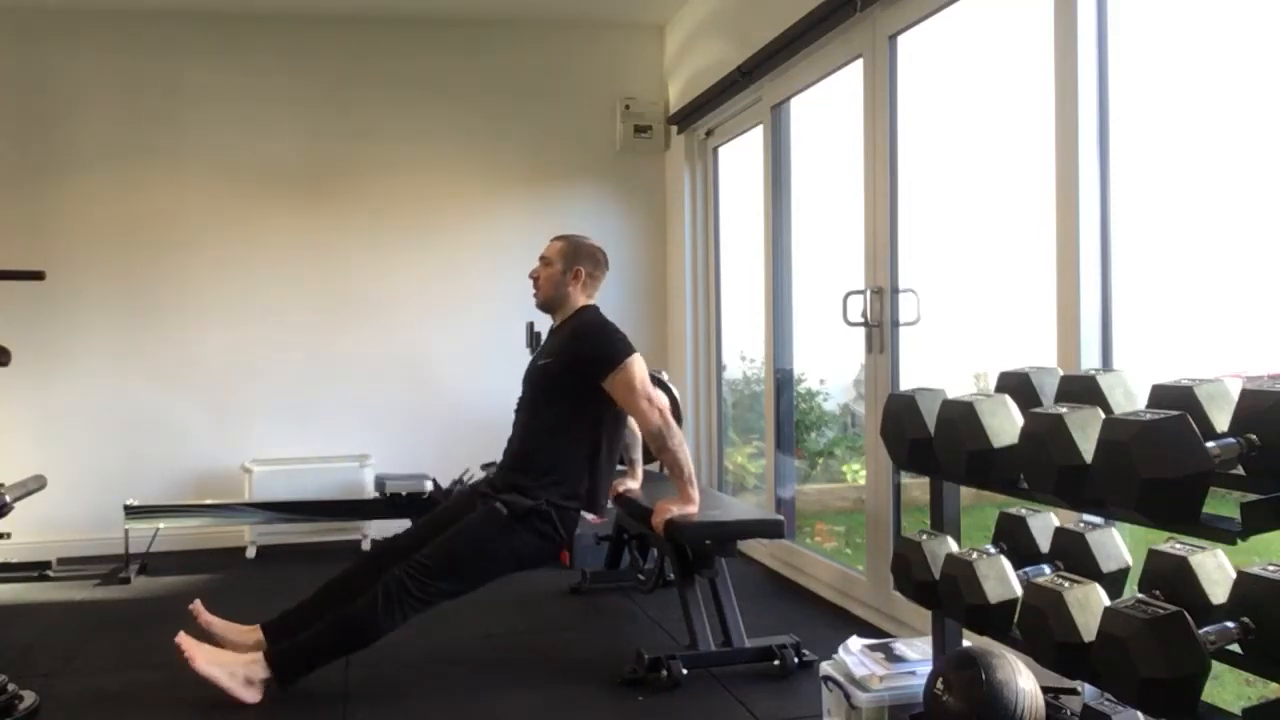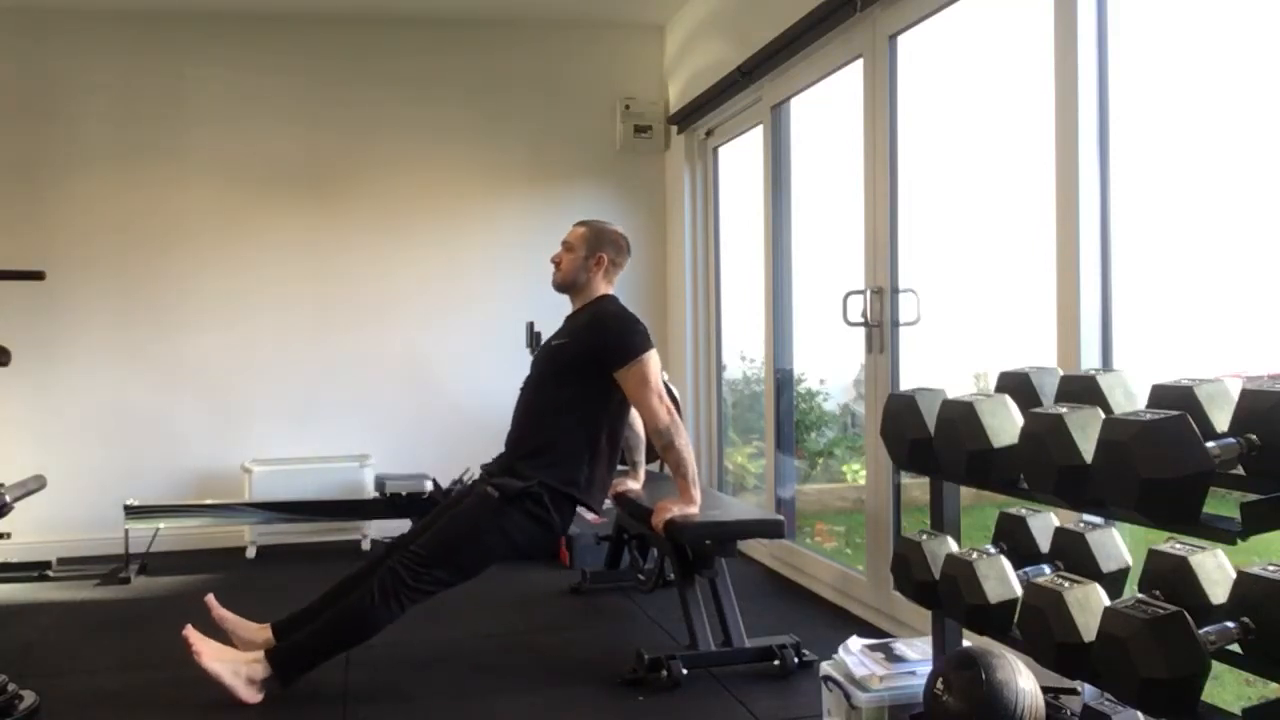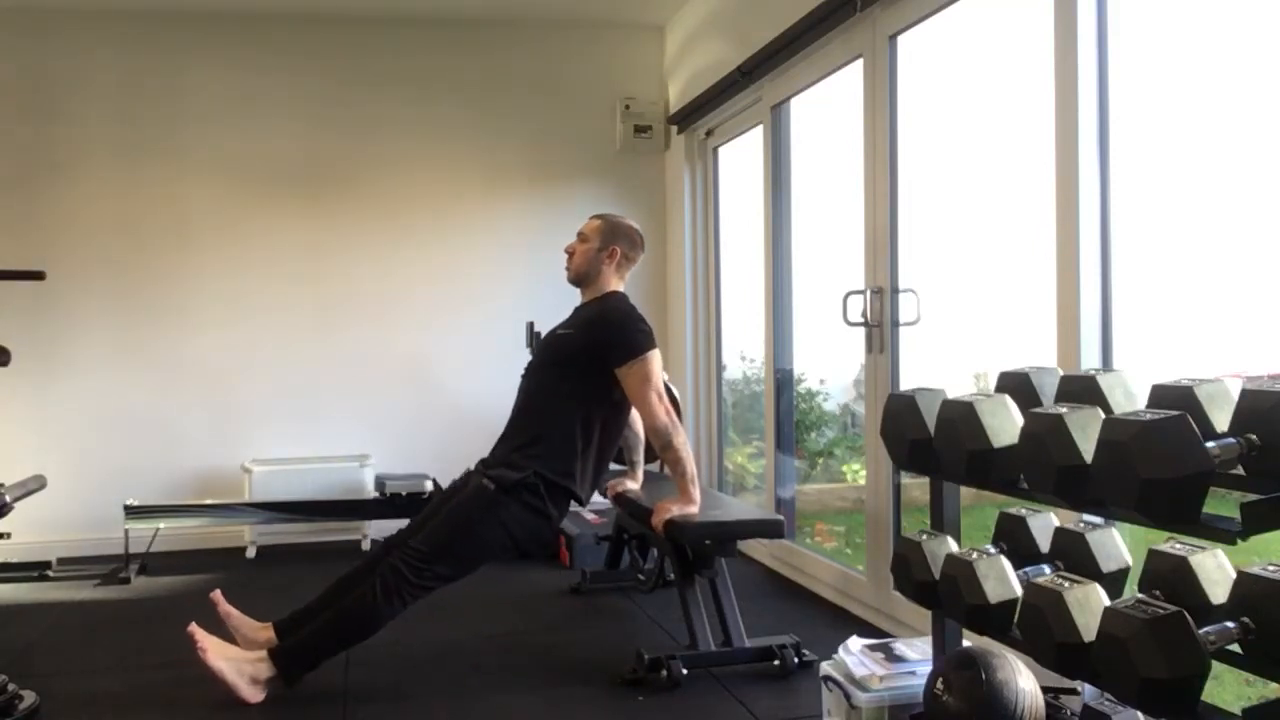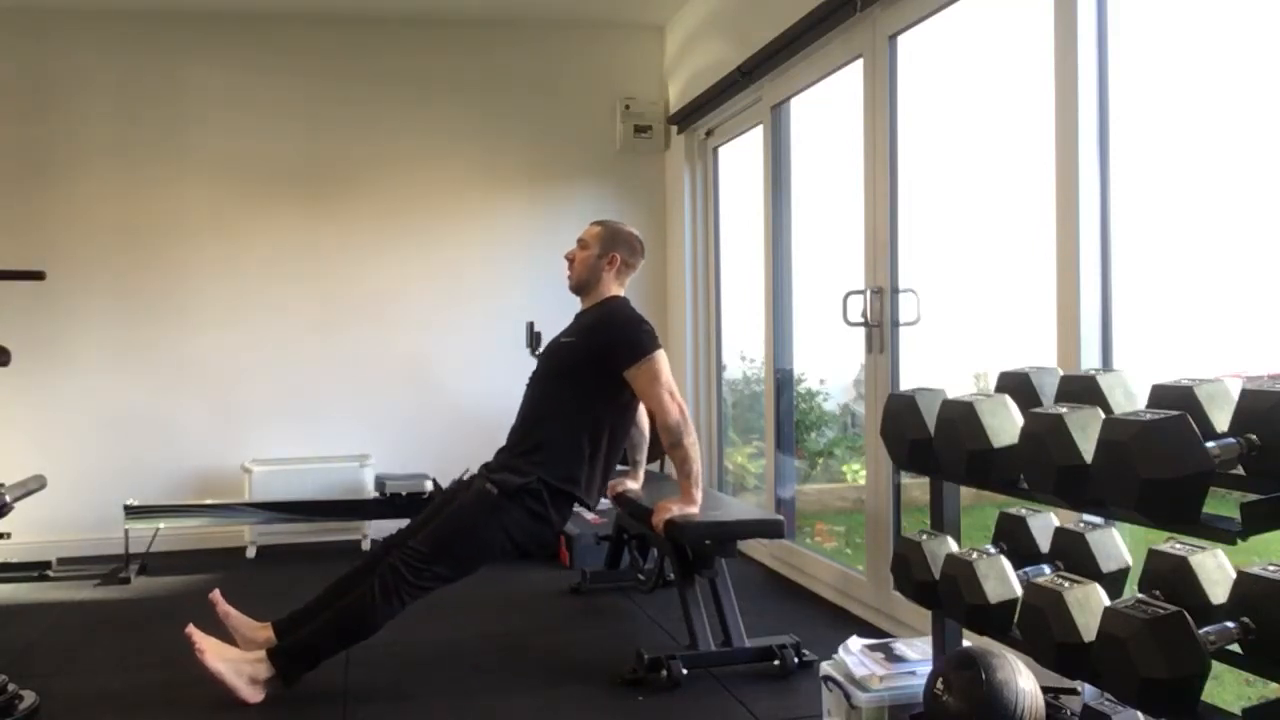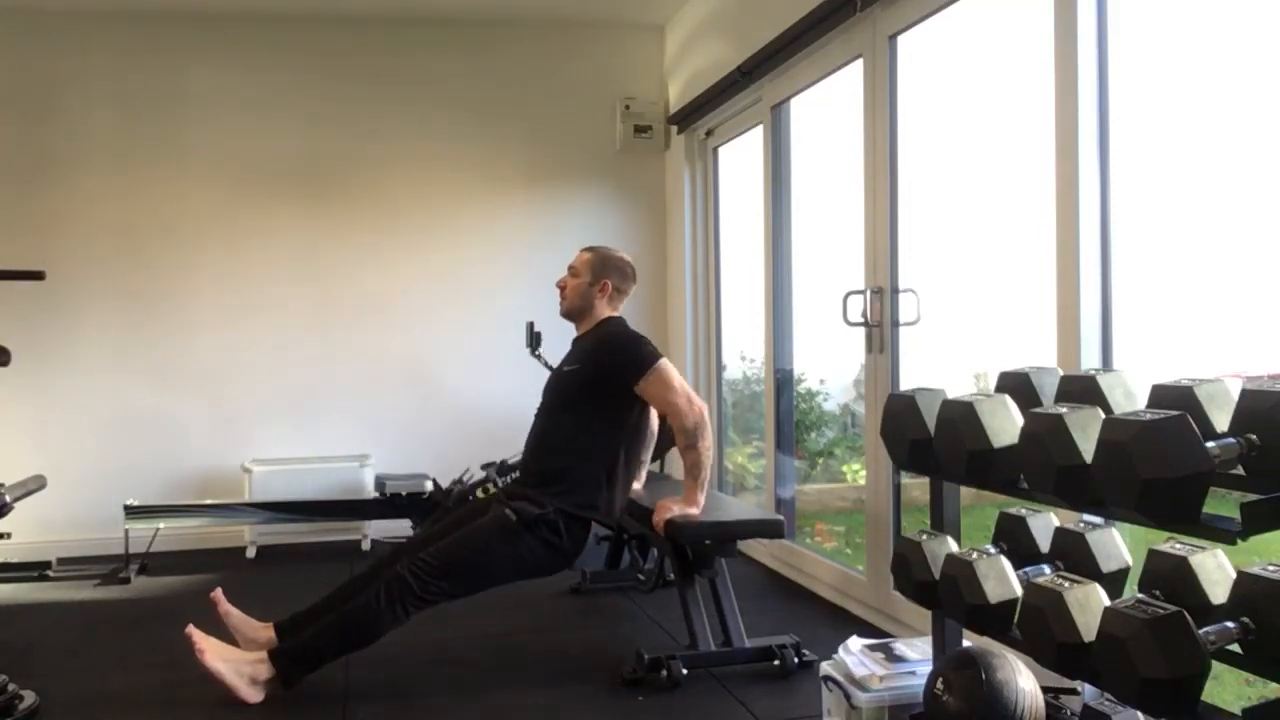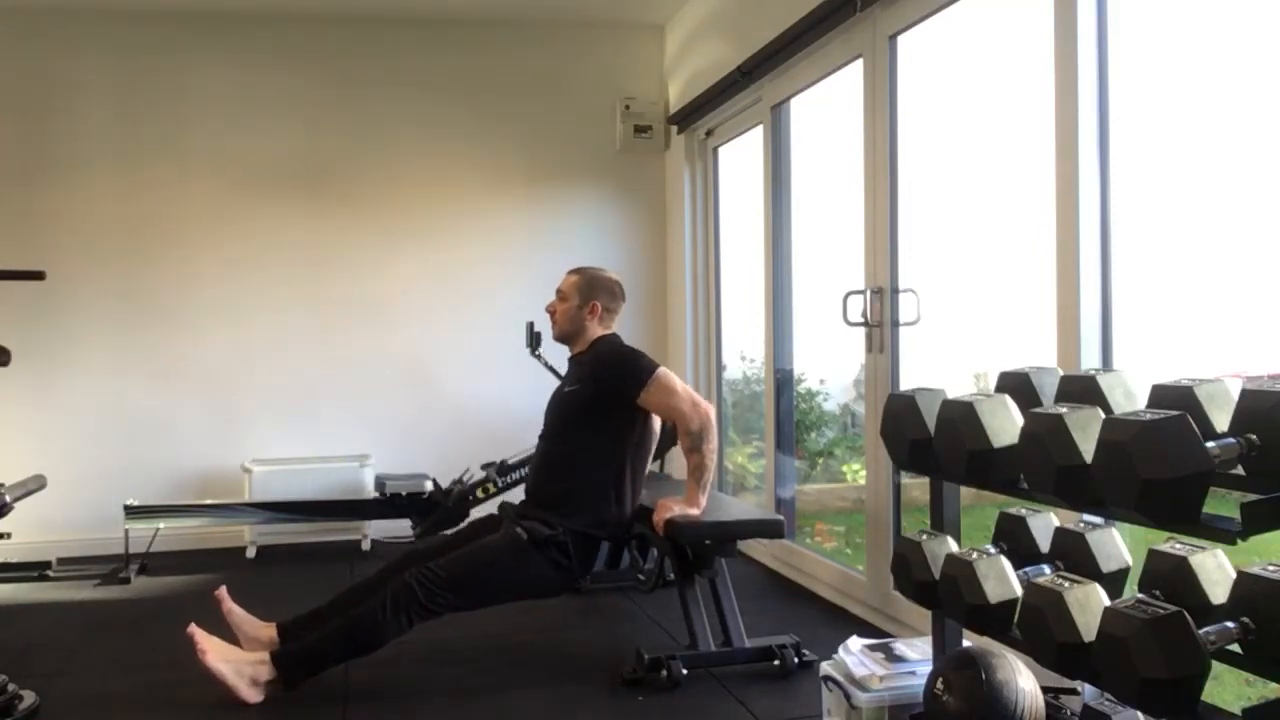
dt=0.5s
person 1, frame 1
left shoulder: (592, 335)
right shoulder: (567, 334)
left elbow: (651, 411)
right elbow: (624, 410)
left wrist: (686, 497)
right wrist: (631, 475)
left hip: (538, 513)
right hip: (507, 492)
left knee: (408, 584)
right knee: (392, 555)
left ankle: (263, 669)
right ankle: (264, 637)
person 1, frame 2
left shoulder: (612, 324)
right shoulder: (585, 324)
left elbow: (658, 410)
right elbow: (624, 405)
left wrist: (687, 497)
right wrist: (634, 474)
left hip: (534, 498)
right hip: (511, 480)
left knee: (408, 573)
right knee: (400, 553)
left ankle: (267, 669)
right ankle: (274, 638)
person 1, frame 3
left shoulder: (617, 320)
right shoulder: (593, 318)
left elbow: (655, 409)
right elbow: (625, 405)
left wrist: (687, 497)
right wrist: (633, 475)
left hip: (528, 489)
right hip: (506, 473)
left knee: (407, 572)
right knee: (397, 551)
left ankle: (268, 668)
right ankle: (276, 635)
person 1, frame 4
left shoulder: (619, 325)
right shoulder: (596, 323)
left elbow: (668, 406)
right elbow: (631, 406)
left wrist: (689, 497)
right wrist: (634, 473)
left hip: (531, 493)
right hip: (509, 476)
left knee: (408, 569)
right knee: (399, 548)
left ankle: (270, 667)
right ankle: (275, 635)
person 1, frame 5
left shoulder: (618, 345)
right shoulder: (593, 345)
left elbow: (689, 411)
right elbow: (641, 410)
left wrist: (691, 499)
right wrist: (630, 480)
left hip: (548, 521)
right hip: (525, 502)
left knee: (413, 580)
right knee: (407, 556)
left ankle: (269, 670)
right ankle: (276, 636)
person 1, frame 6
left shoulder: (614, 363)
right shoulder: (590, 364)
left elbow: (696, 413)
right elbow: (643, 415)
left wrist: (691, 500)
right wrist: (628, 489)
left hip: (557, 544)
right hip: (532, 523)
left knee: (419, 589)
right knee: (414, 562)
left ankle: (270, 670)
right ankle: (277, 636)
